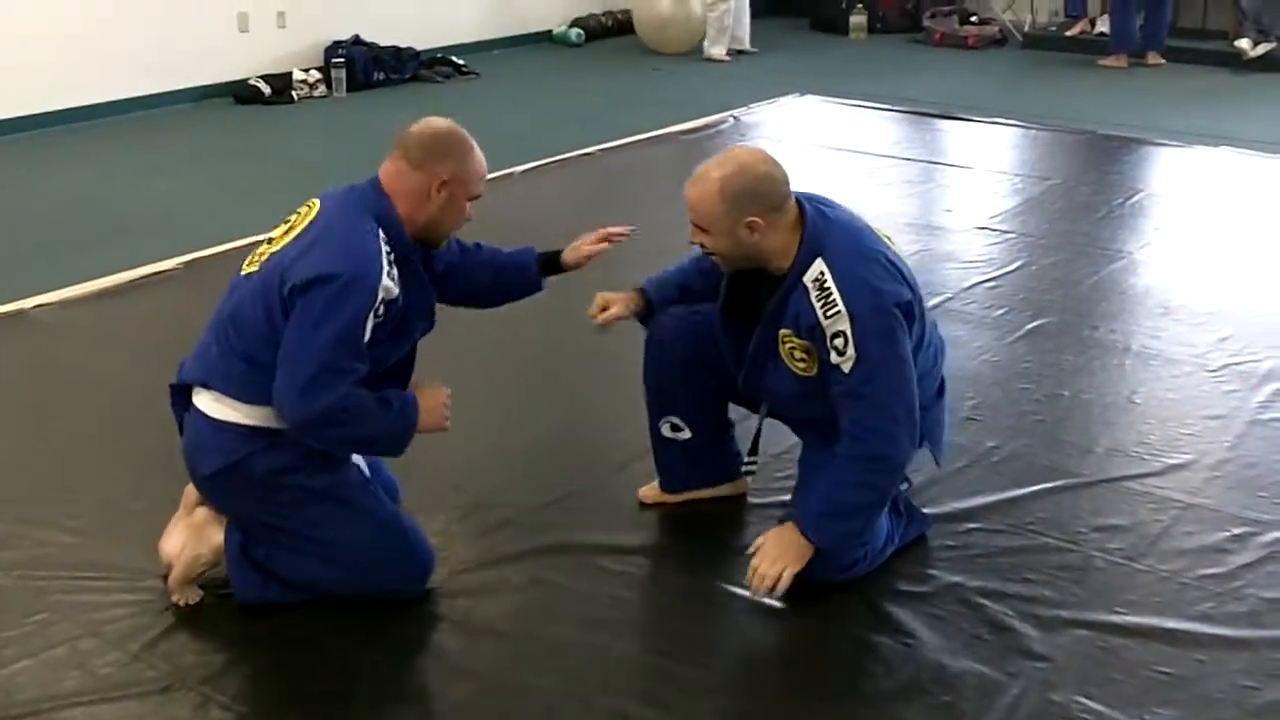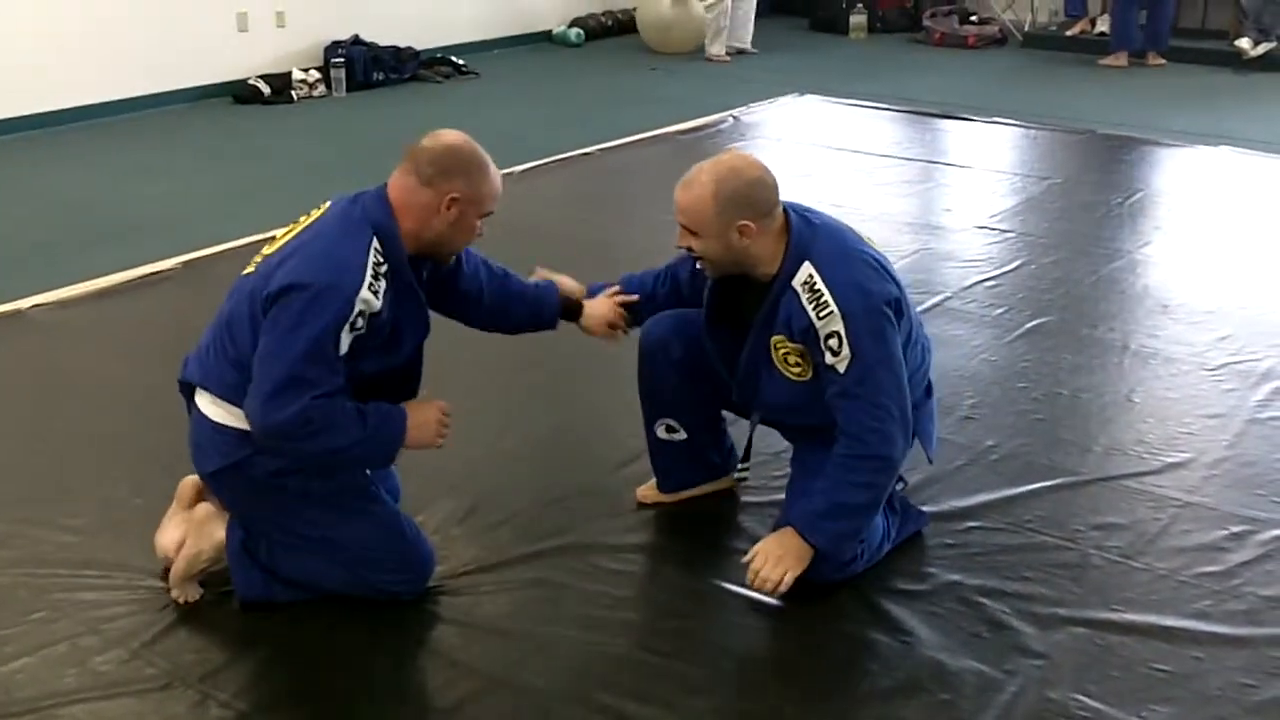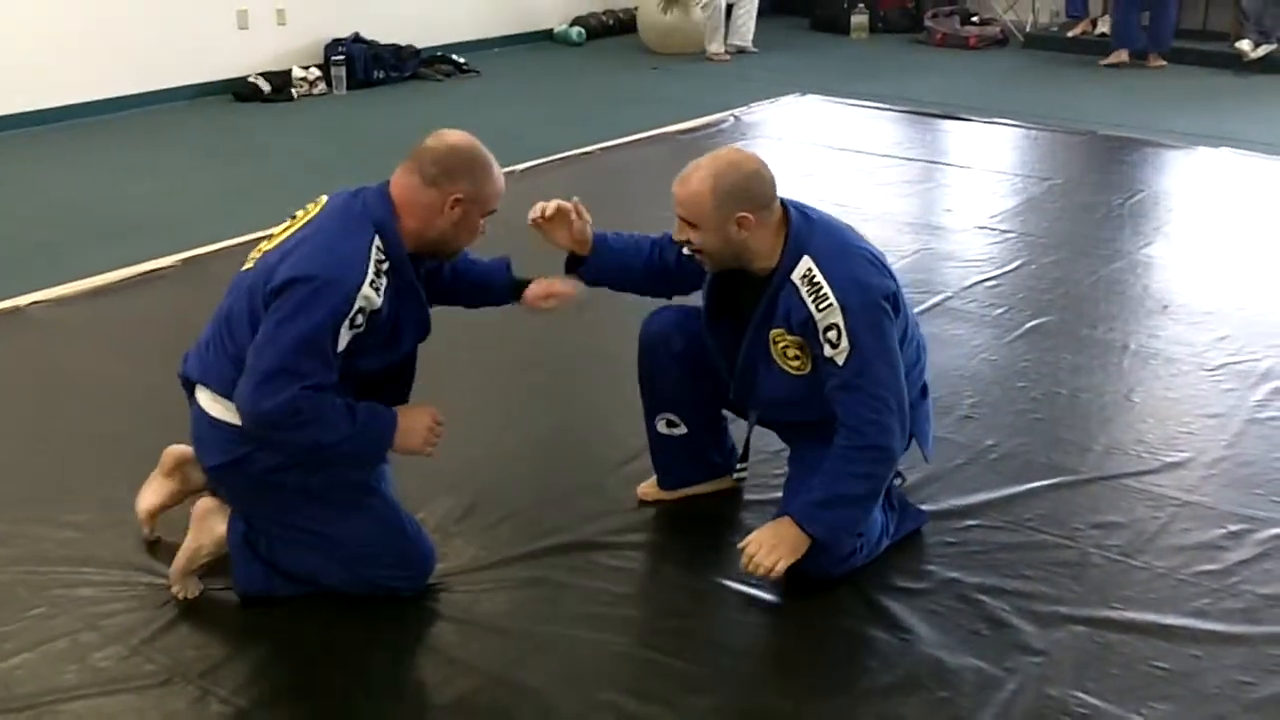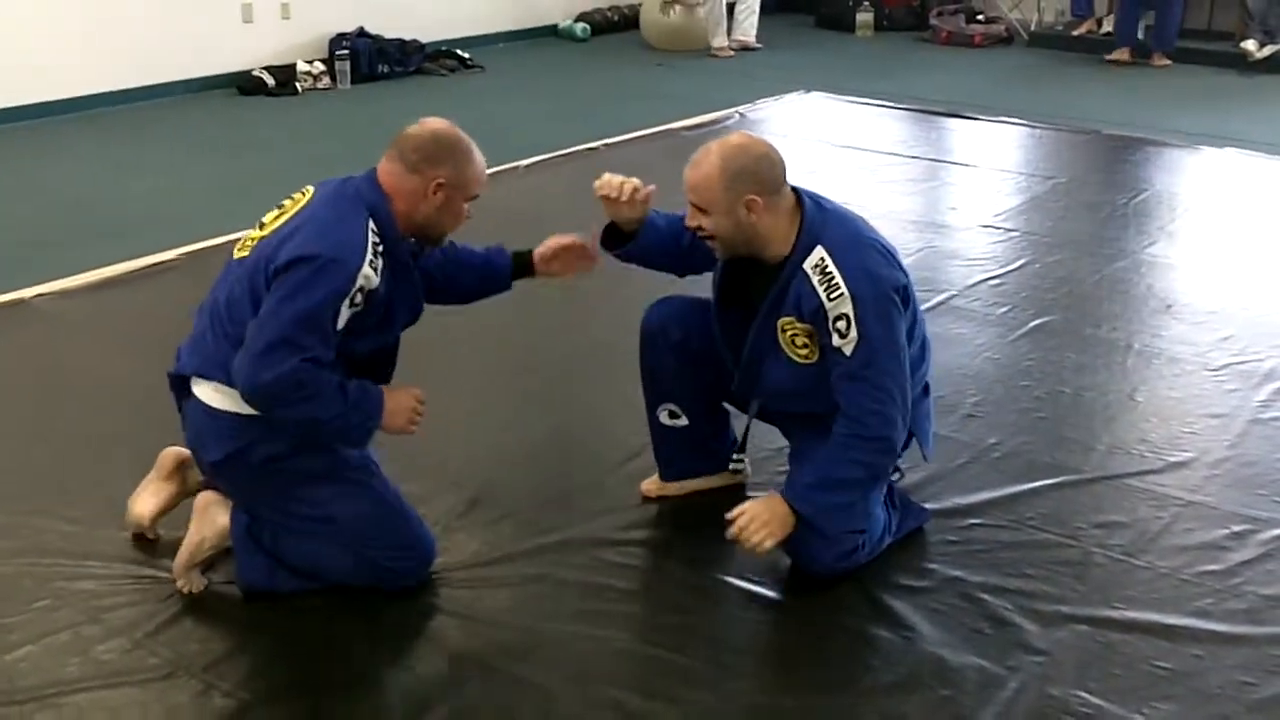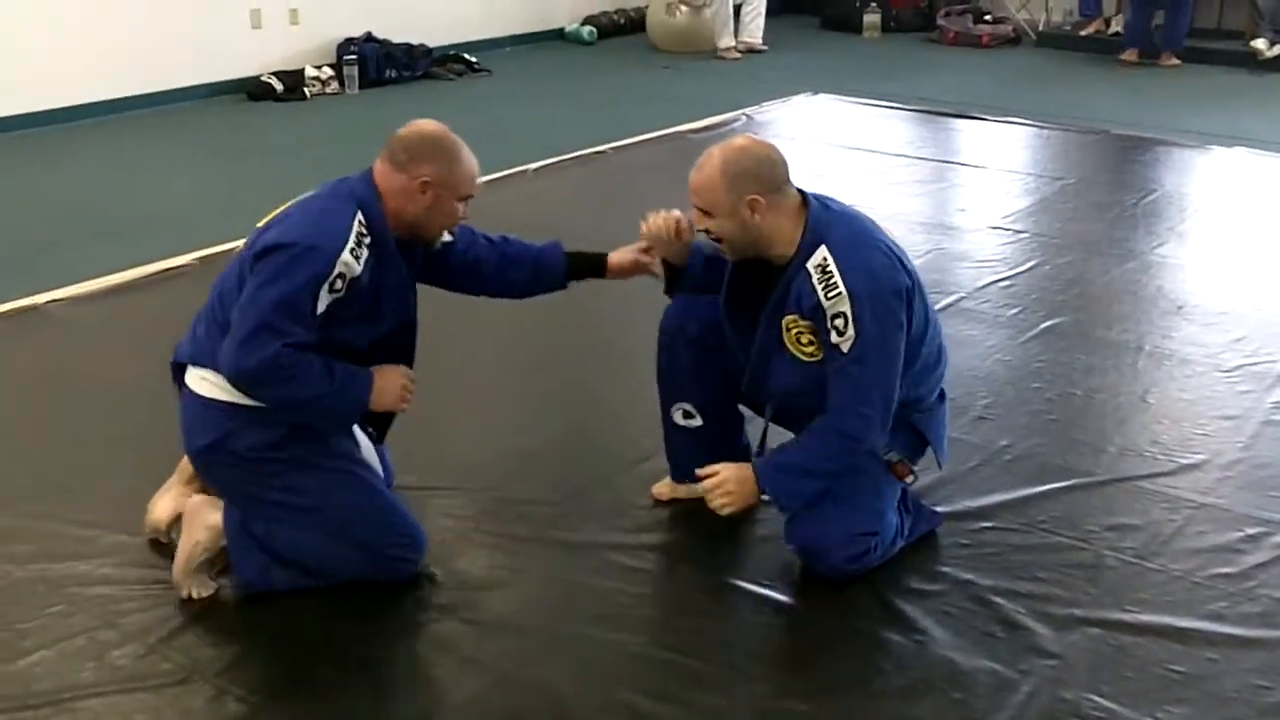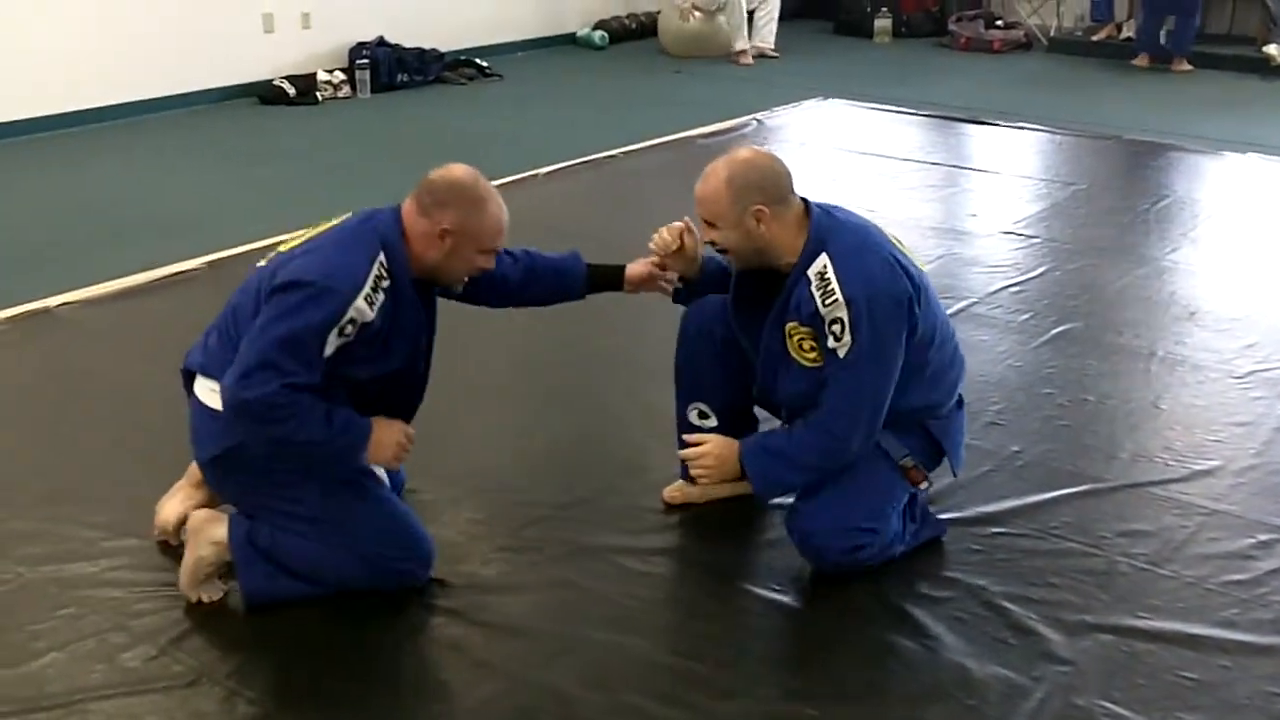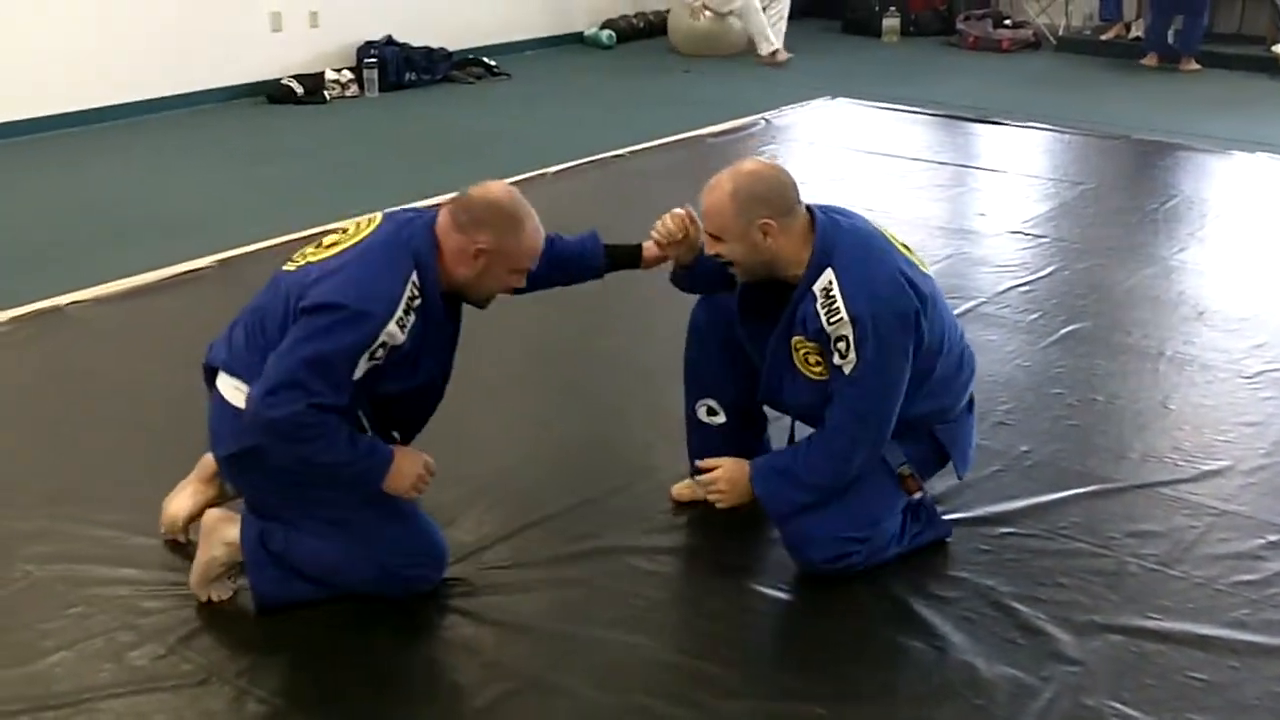
dt=0.2s
person 1, frame 1
left shoulder: (360, 211)
right shoulder: (353, 267)
left elbow: (445, 267)
right elbow: (317, 405)
left wrist: (554, 262)
right wrist: (410, 413)
left hip: (245, 422)
right hip: (249, 443)
left knee: (379, 496)
right knee: (402, 567)
left ankle: (222, 496)
right ankle: (224, 539)
person 1, frame 2
left shoulder: (374, 222)
right shoulder: (335, 280)
left elbow: (470, 285)
right elbow: (284, 416)
left wrist: (573, 309)
right wrist: (398, 427)
left hip: (268, 418)
right hip: (255, 441)
left knee: (377, 496)
right knee: (402, 568)
left ankle: (217, 493)
right ankle: (225, 537)
person 1, frame 3
left shoulder: (374, 216)
right shoulder: (339, 275)
left elbow: (435, 270)
right elbow: (274, 405)
left wrist: (517, 286)
right wrist: (387, 429)
left hip: (264, 417)
right hip: (255, 435)
left knee: (367, 487)
right knee: (403, 565)
left ankle: (200, 473)
right ankle: (229, 531)
person 1, frame 4
left shoulder: (356, 202)
right shoulder: (337, 254)
left elbow: (425, 267)
right elbow: (271, 379)
left wrist: (528, 263)
right wrist: (375, 409)
left hip: (252, 406)
right hip: (254, 425)
left knee: (358, 480)
right knee: (404, 556)
left ankle: (198, 471)
right ankle: (236, 523)
person 1, frame 5
left shoulder: (375, 213)
right shoulder: (320, 245)
left elbow: (479, 259)
right elbow: (256, 364)
left wrist: (599, 265)
right wrist: (363, 389)
left hip: (268, 406)
right hip: (241, 418)
left knee: (371, 480)
right knee: (394, 549)
left ankle: (211, 476)
right ankle: (223, 523)
person 1, frame 6
left shoulder: (399, 241)
right shoulder: (337, 285)
left elbow: (506, 274)
right elbow: (255, 396)
left wrist: (617, 278)
right wrist: (361, 436)
left hip: (286, 414)
right hip: (249, 430)
left knee: (382, 489)
right knee: (403, 560)
left ankle: (215, 482)
right ankle: (227, 537)
person 1, frame 7
left shoulder: (424, 234)
right shoulder: (368, 302)
left elbow: (531, 260)
right elbow: (282, 415)
left wrist: (631, 256)
right wrist: (381, 465)
left hip: (299, 405)
right hip: (266, 427)
left knee: (392, 499)
right knee: (414, 563)
left ankle: (225, 475)
right ankle: (239, 538)
person 2, frame 1
left shoulder: (859, 295)
right shoulder: (776, 218)
left elbow: (880, 439)
right elbow: (711, 270)
left wrist: (806, 531)
right wrist: (643, 299)
left hip: (873, 415)
left knee: (824, 559)
right knee: (675, 334)
left ankle: (887, 509)
right ankle: (705, 474)
person 2, frame 2
left shoulder: (848, 296)
right shoulder: (744, 240)
left elbow: (874, 438)
right elbow: (679, 283)
left wrist: (805, 534)
right wrist: (591, 299)
left hip: (867, 413)
left knee: (822, 557)
right knee: (666, 340)
left ankle: (882, 507)
right ankle: (696, 473)
person 2, frame 3
left shoulder: (846, 291)
right shoulder: (737, 239)
left elbow: (873, 431)
right elbow: (664, 262)
left wrist: (802, 524)
right wrist: (586, 246)
left hip: (855, 415)
left knee: (819, 553)
right knee: (665, 334)
left ankle: (879, 503)
right ankle: (702, 469)
person 2, frame 4
left shoulder: (856, 280)
right shoulder: (746, 227)
left elbow: (874, 424)
right elbow: (684, 244)
left wrist: (794, 505)
right wrist: (630, 223)
left hip: (851, 413)
left knee: (816, 546)
right knee: (669, 325)
left ankle: (881, 499)
right ankle: (703, 465)
person 2, frame 5
left shoulder: (859, 279)
right shoulder: (761, 230)
left elbow: (856, 422)
right elbow: (722, 276)
left wrist: (762, 479)
right wrist: (680, 256)
left hip: (877, 418)
left knee: (827, 545)
right knee: (686, 323)
left ankle: (898, 508)
right ankle: (709, 467)
person 2, frame 6
left shoulder: (861, 286)
right shoulder: (779, 236)
left elbow: (844, 428)
right elbow: (738, 291)
left wrist: (746, 460)
right wrist: (692, 269)
left hip: (893, 420)
left knee: (824, 537)
right knee: (706, 320)
left ankle: (905, 512)
right ankle: (722, 474)
person 2, frame 7
left shoulder: (867, 300)
right shoulder: (799, 231)
left elbow: (853, 440)
right elbow: (727, 275)
left wrist: (757, 481)
right wrist: (687, 256)
left hip: (905, 423)
right hip: (828, 391)
left knee: (815, 542)
right knee: (715, 318)
left ankle: (910, 515)
right ankle: (721, 474)
